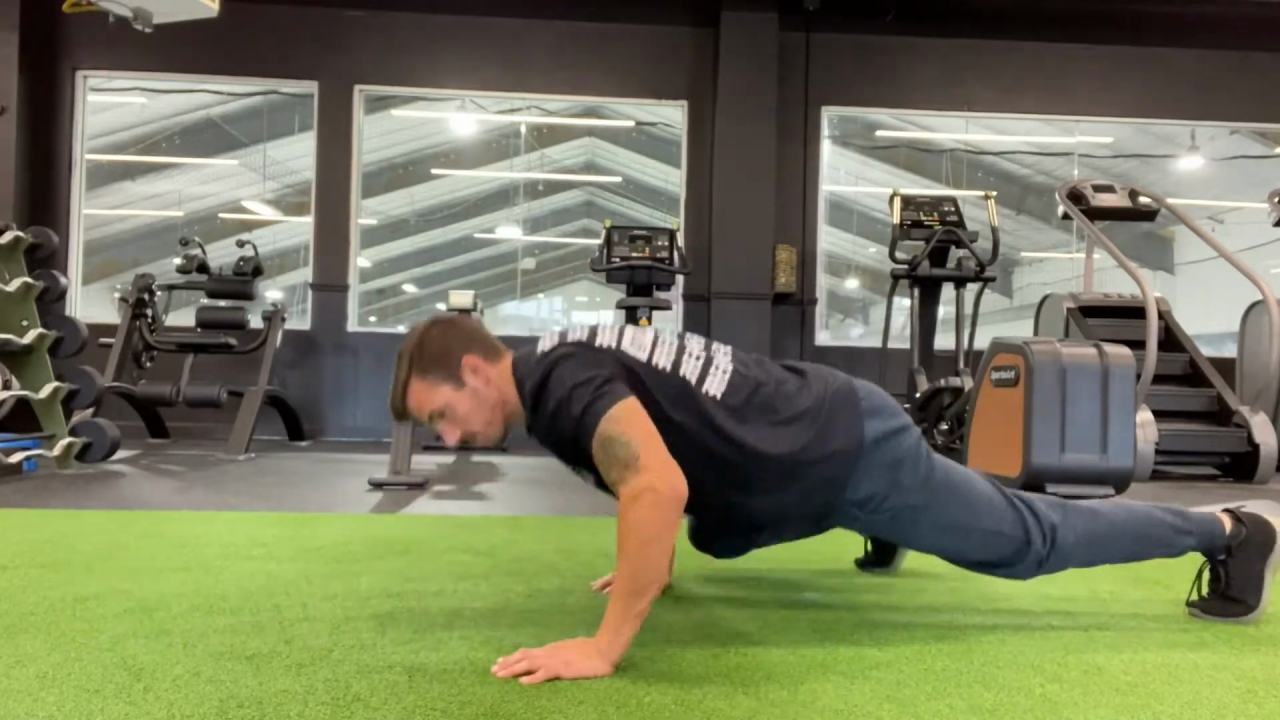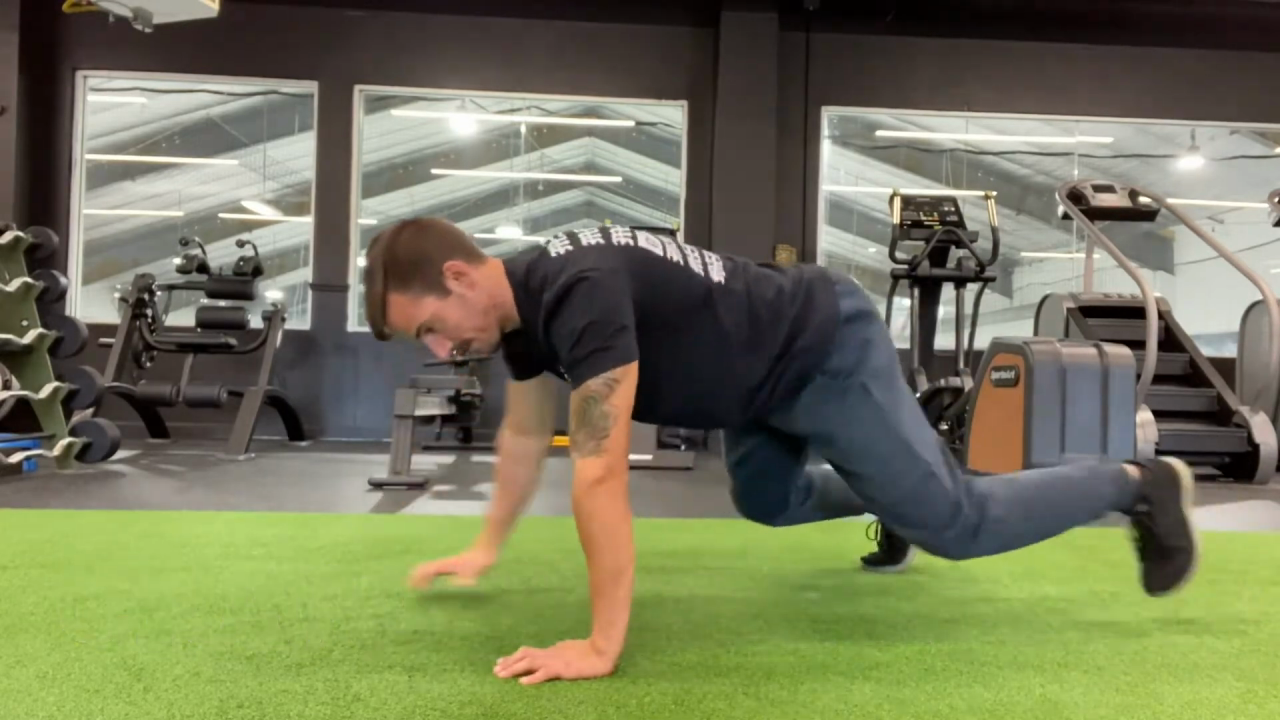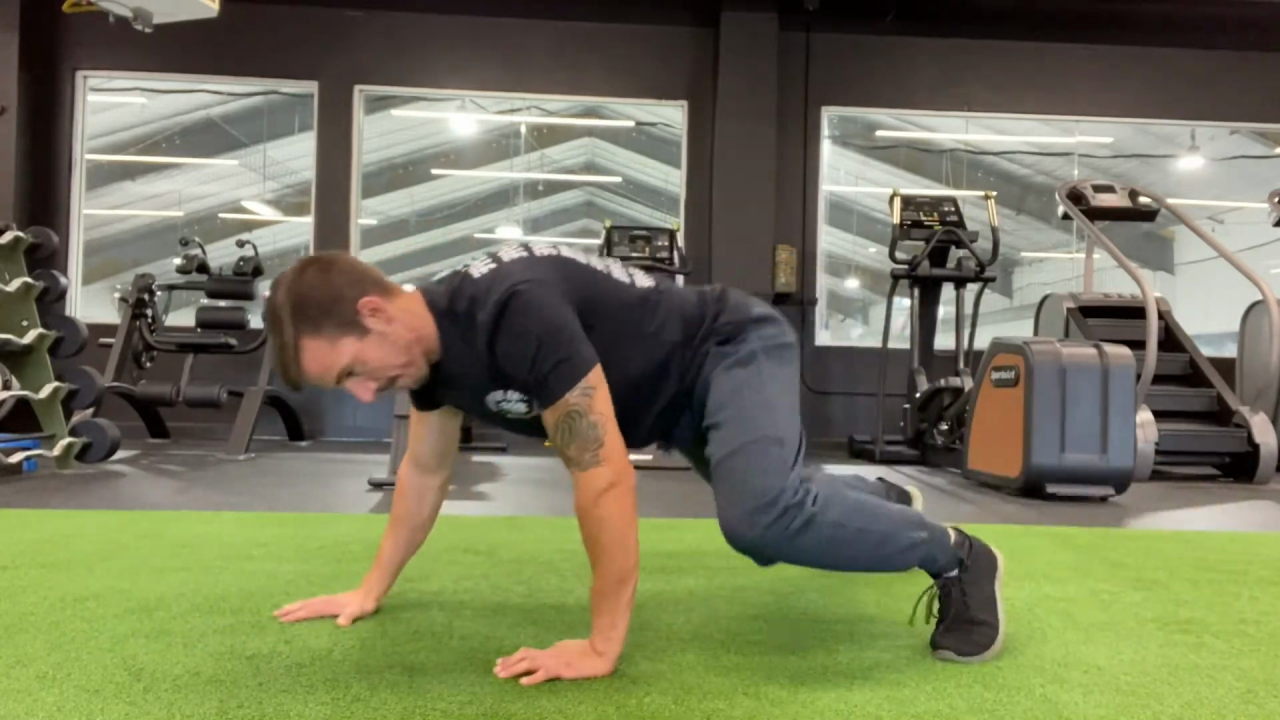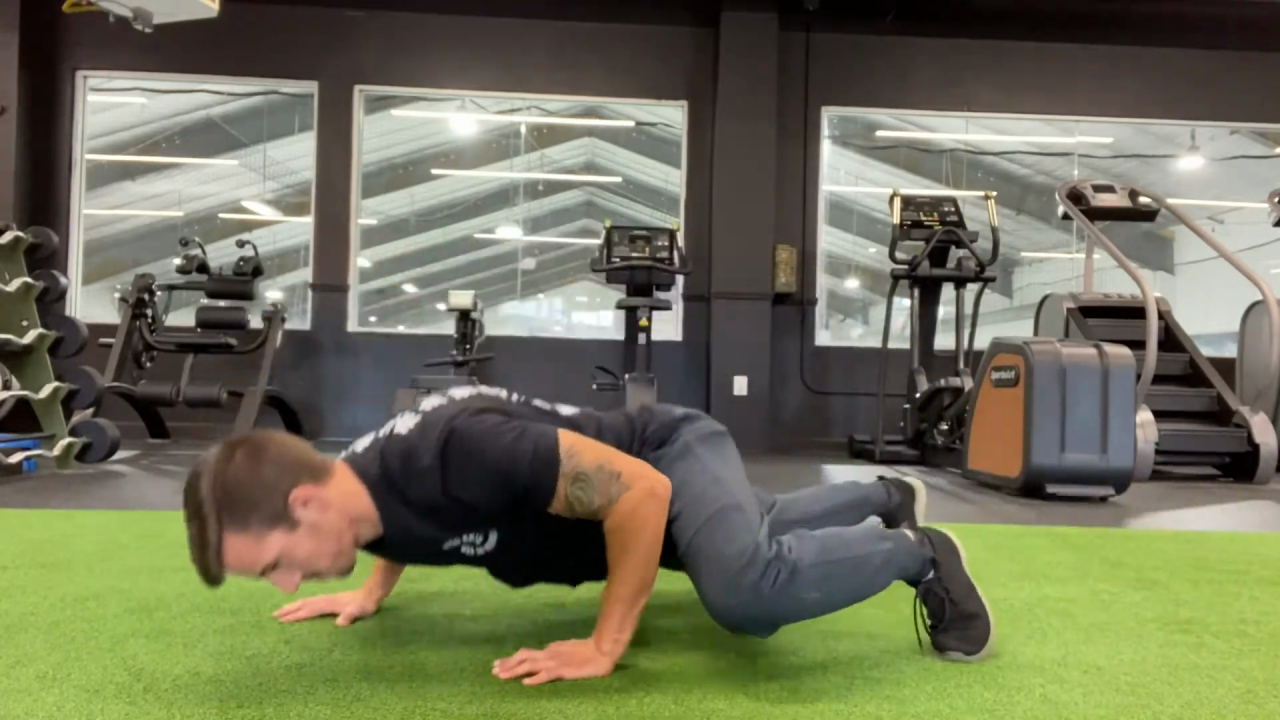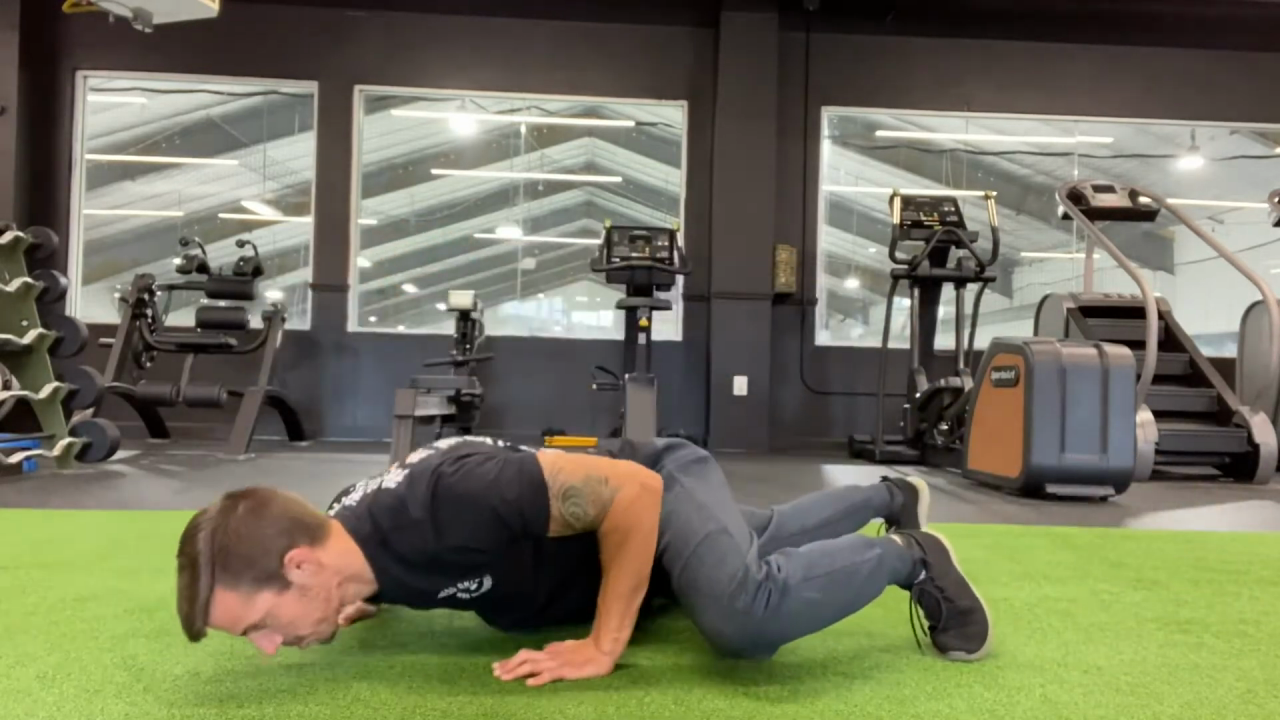
dt=0.4s
person 1, frame 1
left shoulder: (559, 385)
right shoulder: (561, 365)
left elbow: (660, 487)
left wrist: (605, 645)
right wrist: (651, 558)
left hip: (850, 450)
right hip: (817, 412)
left knee: (1026, 538)
right knee: (717, 531)
right ankle: (892, 525)
person 1, frame 2
left shoulder: (576, 294)
right shoulder: (523, 304)
left elbow: (600, 472)
right elbow: (522, 429)
left wrist: (601, 644)
right wrist: (487, 546)
left hip: (825, 348)
right hip: (771, 361)
left knee: (954, 518)
right knee: (769, 498)
left ankle: (1138, 487)
right ankle: (879, 496)
person 1, frame 3
left shoulder: (513, 311)
right shoulder: (426, 339)
left elbow: (603, 481)
right elbow: (425, 470)
left wrist: (602, 646)
right wrist: (370, 590)
left hip: (737, 348)
right hip: (683, 388)
left knee: (760, 516)
right knee: (767, 503)
left ankle: (951, 556)
right ankle: (887, 501)
person 1, frame 4
left shoulder: (455, 453)
right shoulder: (363, 488)
left elbow: (640, 493)
left wrist: (603, 647)
right wrist: (370, 590)
left hip: (671, 454)
right hip: (634, 498)
left knee: (745, 587)
right knee: (760, 531)
left ankle: (918, 555)
right ankle: (887, 496)
person 1, frame 5
left shoulder: (444, 507)
right shoulder: (350, 532)
left elbow: (633, 488)
left wrist: (603, 645)
right wrist: (374, 593)
left hip: (662, 483)
right hip: (611, 511)
left knee: (742, 611)
right knee: (763, 536)
left ankle: (905, 558)
right ankle: (889, 497)
